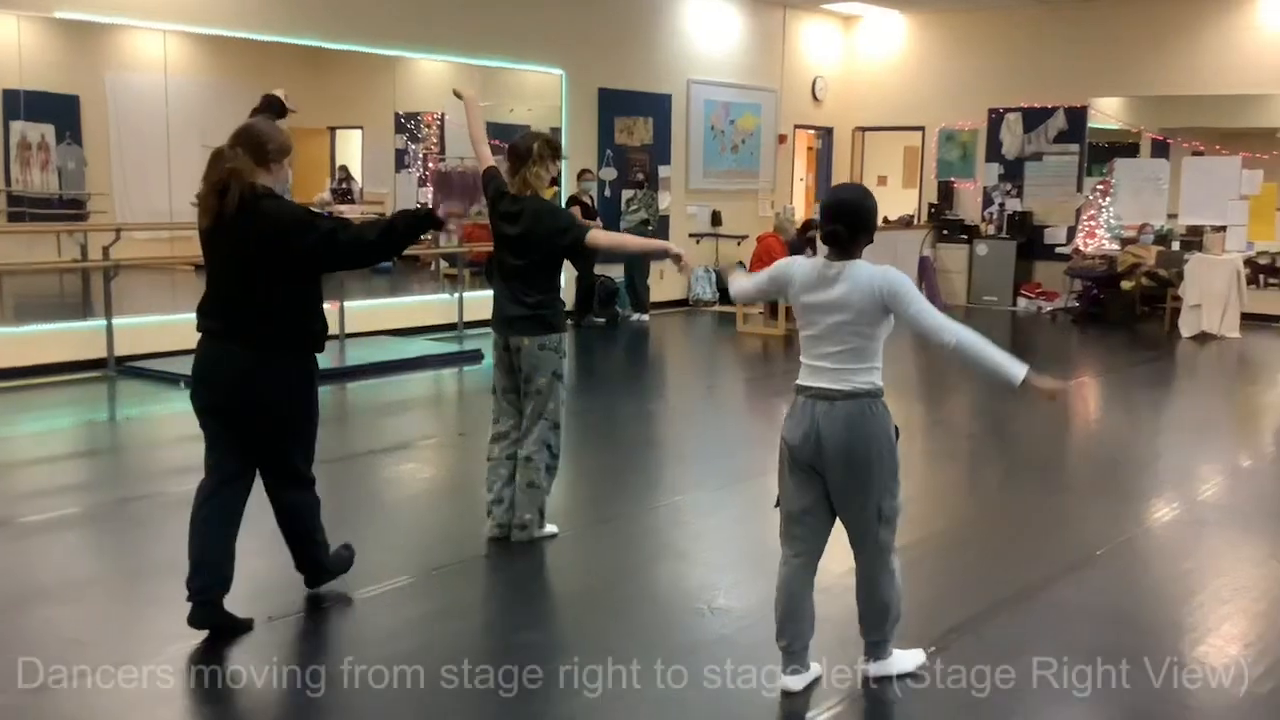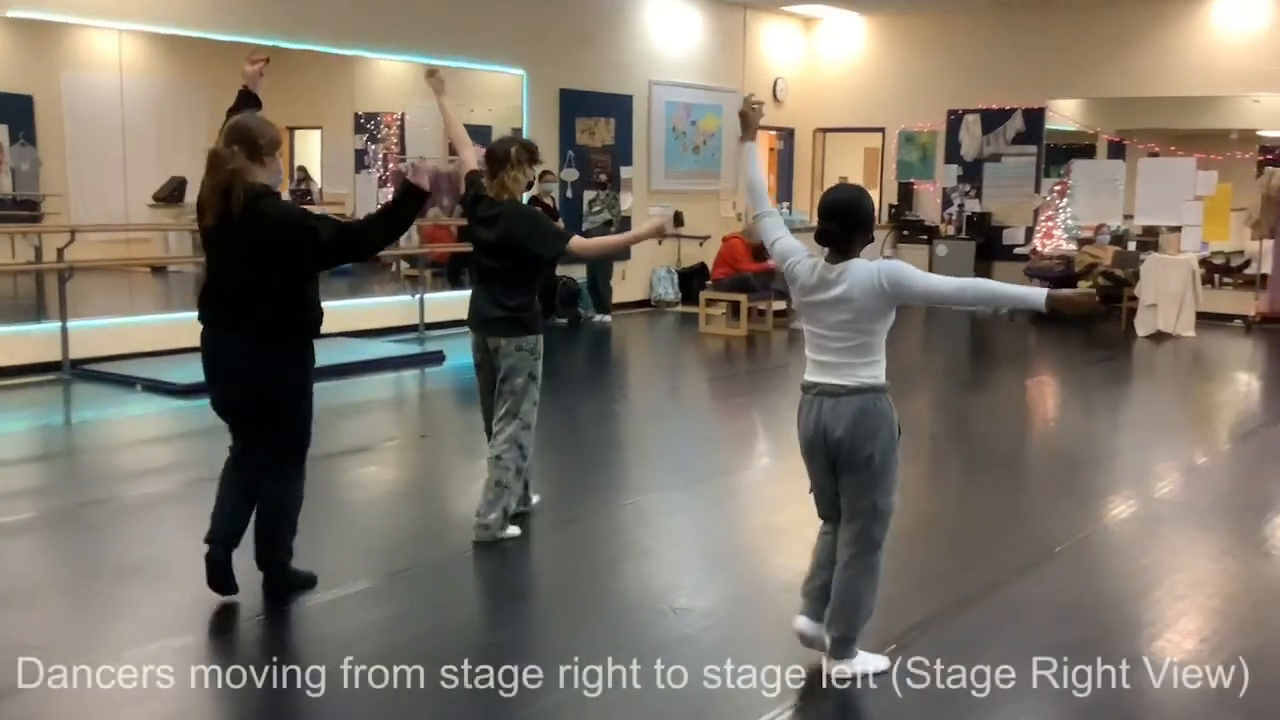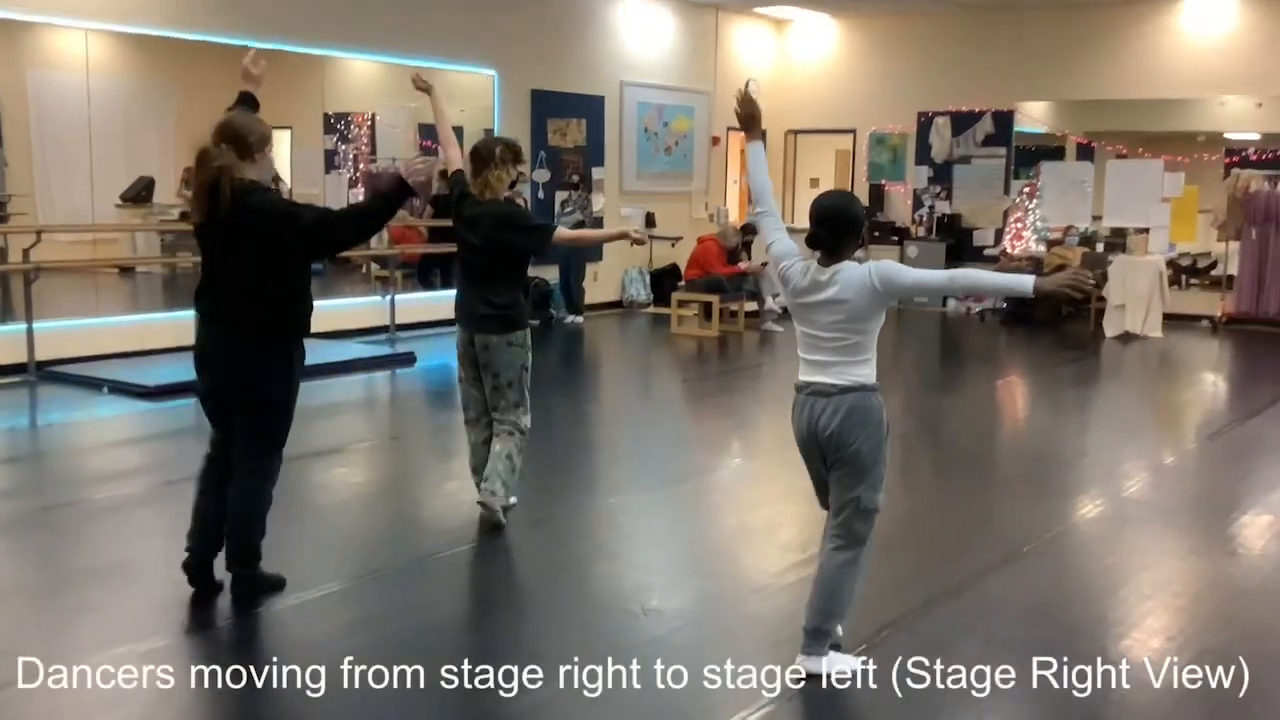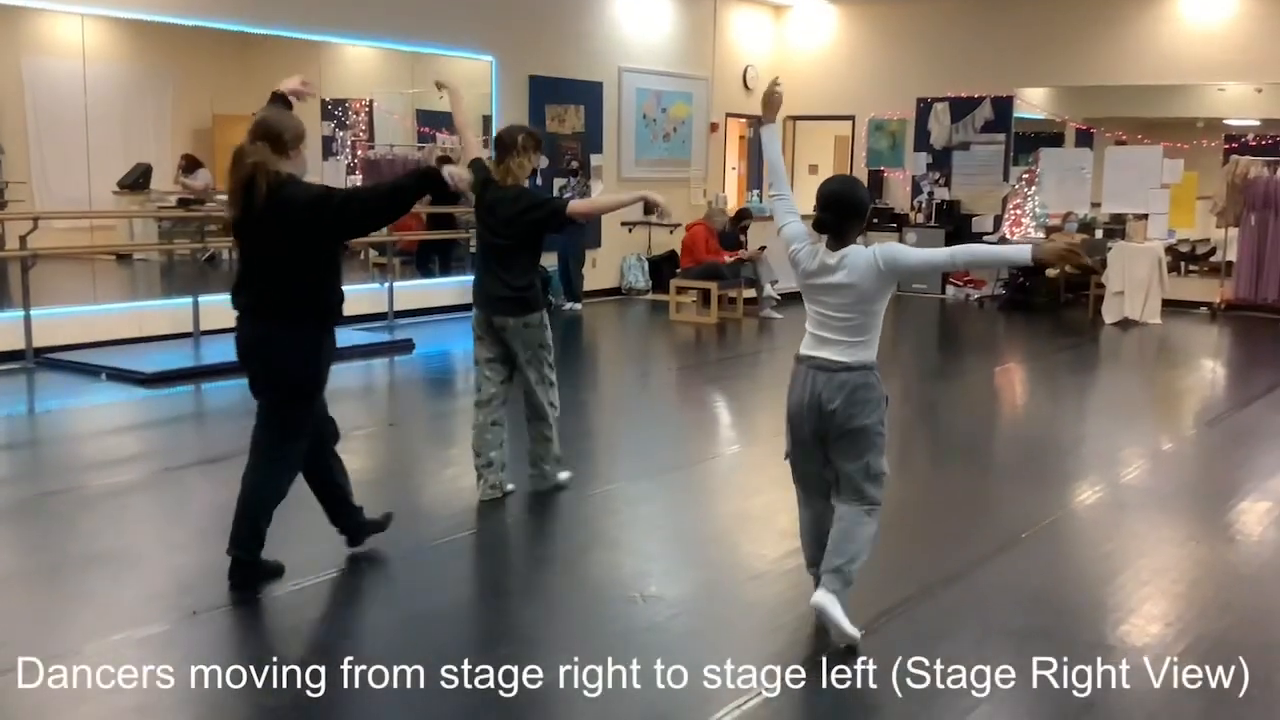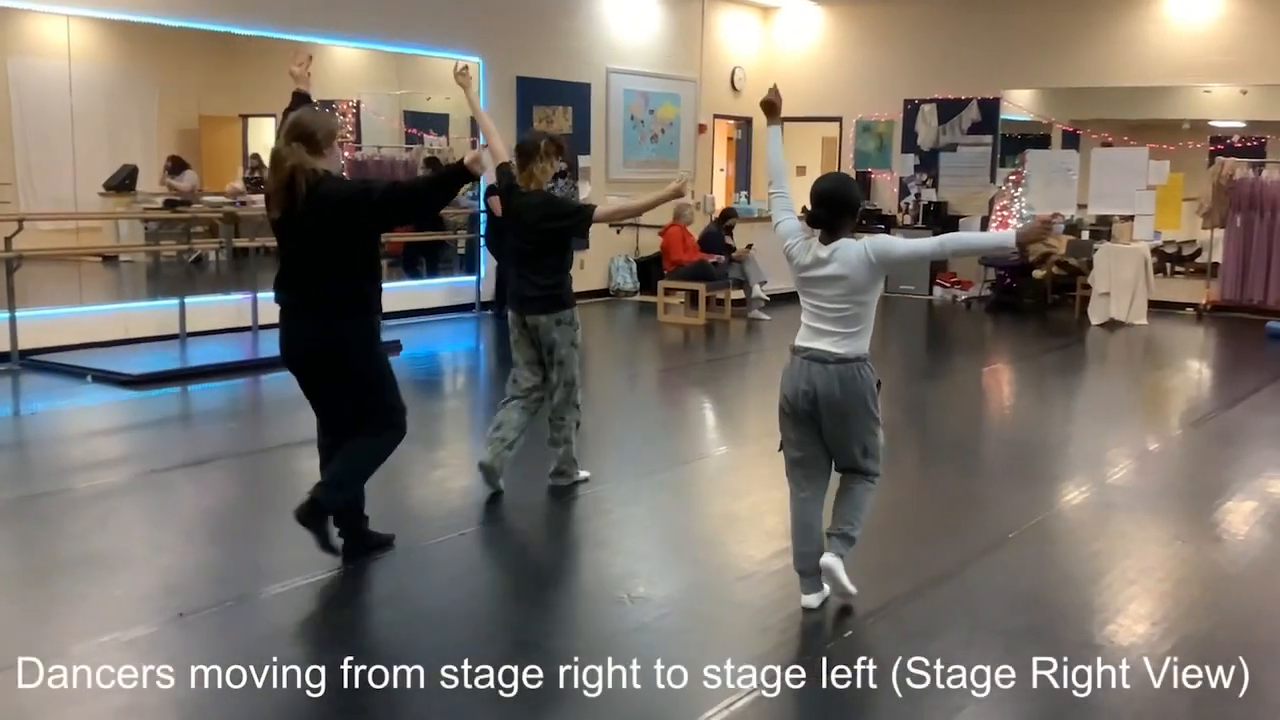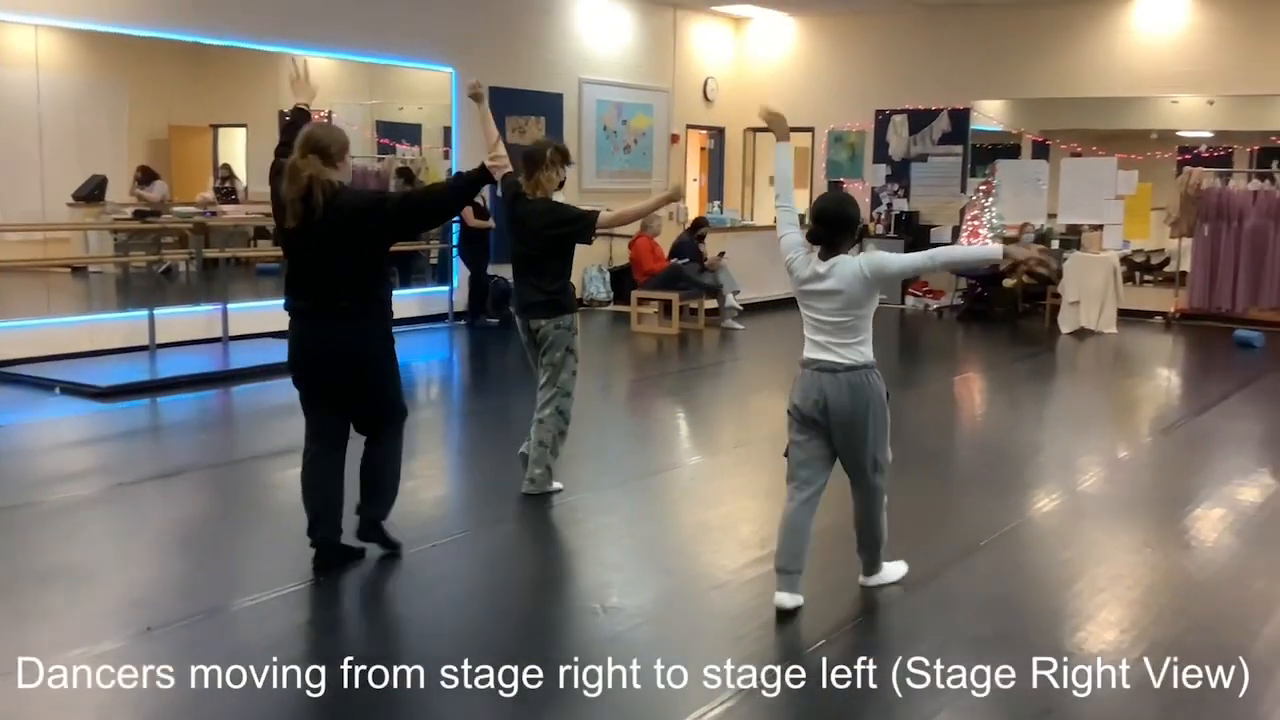
dt=0.4s
person 1, frame 1
left shoulder: (792, 273)
right shoulder: (883, 282)
left elbow: (744, 290)
right elbow: (949, 333)
left wrist: (738, 278)
right wrist: (1022, 375)
left hip: (804, 416)
right hip: (859, 419)
left knee: (799, 546)
right knee: (873, 546)
left ankle: (794, 664)
right ankle: (878, 654)
person 1, frame 2
left shoulder: (799, 271)
right shoulder: (882, 278)
left elbow: (763, 211)
right elbow: (962, 291)
left wrist: (749, 137)
right wrist: (1049, 298)
left hip: (813, 409)
right hip: (864, 413)
left knee: (835, 522)
right knee: (862, 536)
left ankle: (812, 614)
right ankle: (844, 653)
person 1, frame 3
left shoulder: (793, 273)
right shoulder: (874, 279)
left elbow: (765, 209)
right elbow: (955, 281)
left wrist: (754, 136)
right wrist: (1038, 285)
left hip: (807, 407)
right hip: (855, 410)
left knee: (839, 517)
right knee: (849, 530)
left ankle: (823, 613)
right ankle: (815, 649)
person 1, frame 4
left shoulder: (803, 254)
right shoulder: (879, 261)
left elbow: (779, 192)
right elbow: (958, 255)
left wrist: (770, 122)
right wrist: (1035, 253)
left hip: (806, 381)
right hip: (854, 387)
left knee: (814, 492)
right knee: (859, 496)
left ankle: (822, 582)
right ankle: (833, 588)
person 1, frame 5
left shoulder: (798, 248)
right shoulder: (871, 253)
left elbow: (779, 191)
right elbow: (945, 244)
left wrist: (774, 122)
right wrist: (1017, 238)
left hip: (800, 372)
right hip: (848, 375)
left knee: (806, 481)
right knee: (862, 470)
left ankle: (809, 583)
right ankle: (835, 550)
person 1, frame 6
left shoulder: (798, 262)
right shoulder: (867, 269)
left elbow: (784, 206)
right elbow: (937, 257)
left wrist: (782, 140)
right wrist: (1005, 252)
left hip: (810, 383)
right hip: (856, 385)
left knee: (803, 487)
right knee: (868, 483)
left ankle: (787, 586)
right ankle: (873, 568)
person 2, frame 1
left shoulder: (219, 209)
right shoulder: (283, 219)
left elbow: (243, 150)
right elbow: (358, 241)
left wrist: (270, 111)
right wrist: (426, 219)
left hip: (217, 363)
right hip: (274, 368)
left knee: (224, 479)
right knee: (289, 475)
left ankle: (206, 599)
right ankle: (317, 566)
person 2, frame 2
left shoulder: (215, 204)
right shoulder: (279, 218)
left elbow: (233, 138)
right elbow: (354, 240)
left wrist: (247, 93)
right wrist: (411, 197)
left hip: (222, 351)
right hip: (275, 355)
left knee: (247, 452)
right knee: (280, 463)
left ankle: (220, 549)
right ankle: (276, 572)
person 2, frame 3
left shoulder: (211, 200)
right shoulder: (266, 211)
left elbow: (228, 138)
right elbow: (341, 228)
left wrist: (248, 94)
right wrist: (399, 188)
left hip: (216, 344)
right hip: (263, 350)
left knee: (224, 451)
right knee: (255, 459)
left ankle: (201, 555)
right ankle: (244, 572)
person 2, frame 4
left shoulder: (248, 193)
right shoulder: (302, 202)
left elbow: (263, 136)
right elbow: (372, 204)
left wrist: (281, 97)
right wrist: (432, 177)
left hip: (260, 331)
right hip: (295, 337)
left knee: (316, 431)
right knee: (278, 446)
left ankle: (351, 522)
right ankle: (244, 559)
person 2, frame 5
left shoulder: (283, 191)
right shoulder: (345, 198)
left elbow: (295, 132)
right elbow: (410, 197)
left wrist: (302, 96)
right wrist: (462, 171)
left hip: (298, 328)
right hip: (344, 329)
left knee: (340, 424)
right knee: (387, 422)
left ankle: (353, 531)
right ankle: (323, 504)
person 2, frame 6
left shoulder: (289, 200)
right shoulder: (363, 207)
left elbow: (285, 155)
right elbow: (429, 204)
left wrist: (301, 106)
right wrist: (482, 174)
left hip: (308, 336)
right hip: (360, 334)
left knee: (323, 435)
right knee: (385, 423)
left ankle: (325, 541)
right ankle: (372, 519)
person 3, frame 1
left shoulder: (499, 198)
right shoulder: (547, 215)
left elbow: (482, 149)
right elbow: (603, 239)
left wrist: (469, 101)
right wrist: (664, 247)
left hip: (504, 328)
right hip: (540, 332)
left knee: (505, 424)
right knee: (539, 426)
left ankle: (499, 515)
right ankle: (526, 521)
person 3, frame 2
left shoulder: (477, 202)
right shoulder: (525, 219)
left elbow: (464, 147)
right elbow: (584, 247)
left wrist: (440, 94)
right wrist: (644, 233)
left hip: (482, 329)
right hip: (518, 333)
left knee: (497, 421)
right knee: (512, 426)
left ankle: (517, 496)
right ankle: (491, 520)
person 3, frame 3
left shoulder: (463, 202)
right shoulder: (510, 217)
left elbow: (449, 144)
right elbow: (570, 237)
left wrist: (432, 94)
right wrist: (621, 232)
left hip: (469, 325)
right hip: (505, 329)
left knee: (478, 415)
right knee: (512, 415)
left ankle: (493, 488)
right ankle: (494, 488)
person 3, frame 4
left shoulder: (485, 188)
right shoulder: (532, 203)
left elbow: (467, 136)
right elbow: (589, 207)
left wrist: (452, 91)
right wrist: (641, 196)
left hip: (486, 308)
right hip: (523, 310)
left knee: (489, 394)
right knee: (540, 392)
left ankle: (490, 480)
right ankle: (547, 472)
person 3, frame 5
left shoulder: (510, 192)
right shoulder: (555, 208)
left elbow: (493, 139)
right elbow: (615, 212)
left wrist: (468, 91)
right wrist: (666, 195)
left hip: (519, 309)
right hip: (554, 310)
left knee: (523, 388)
right knee: (563, 390)
left ankle: (493, 457)
right ankle: (565, 470)
person 3, frame 6
left shoulder: (514, 201)
right shoulder: (561, 215)
right elbow: (616, 218)
right wrist: (664, 199)
left hip: (525, 312)
right hip: (555, 314)
left knee: (550, 388)
right knee: (555, 395)
left ankle: (536, 448)
right ankle: (537, 477)
